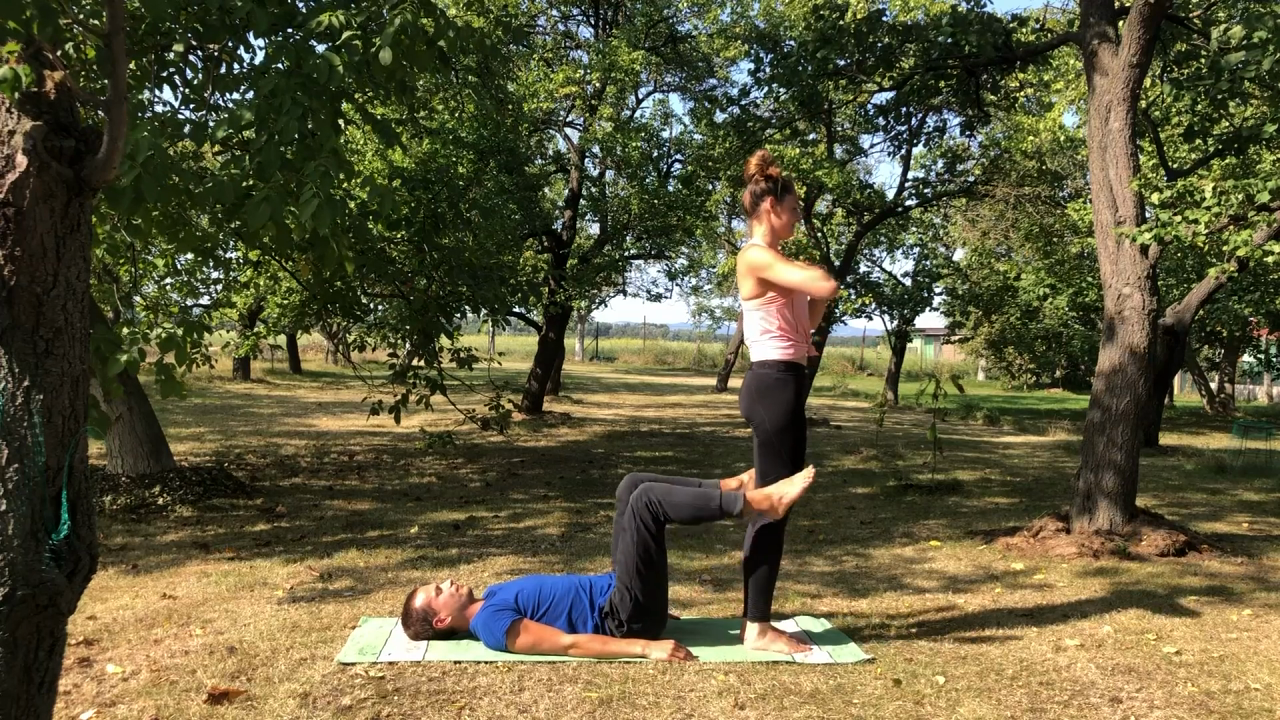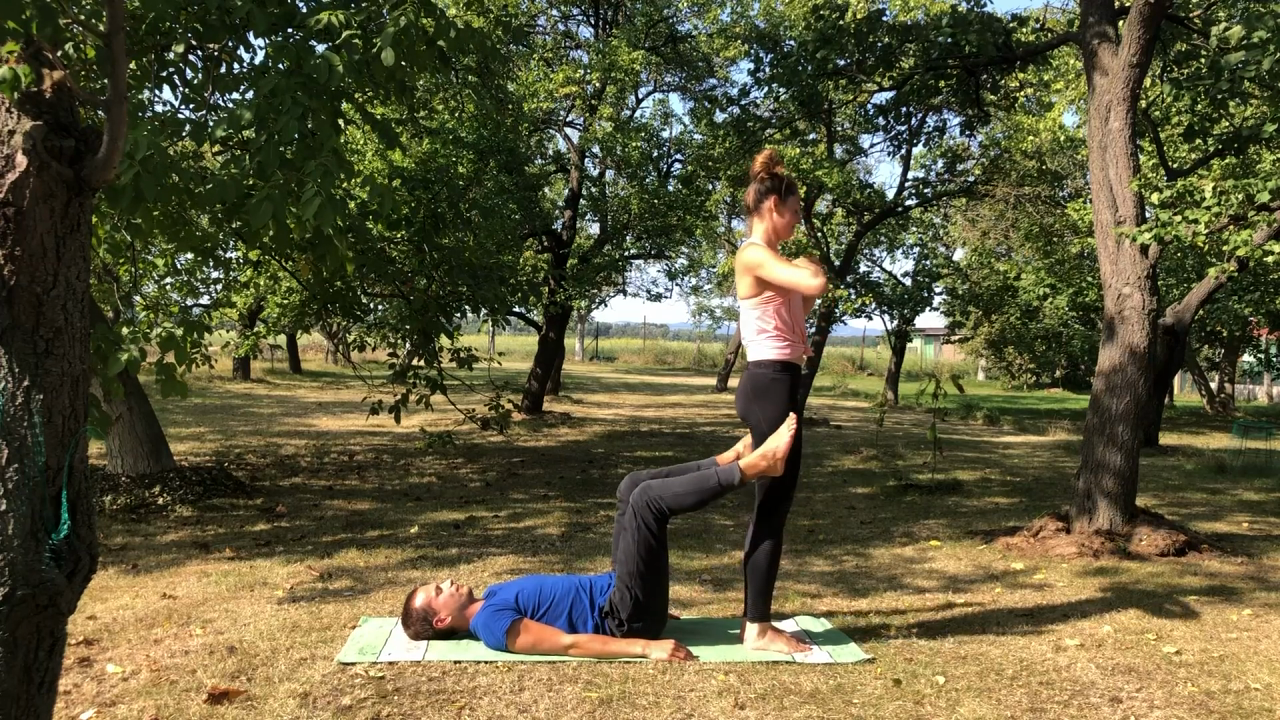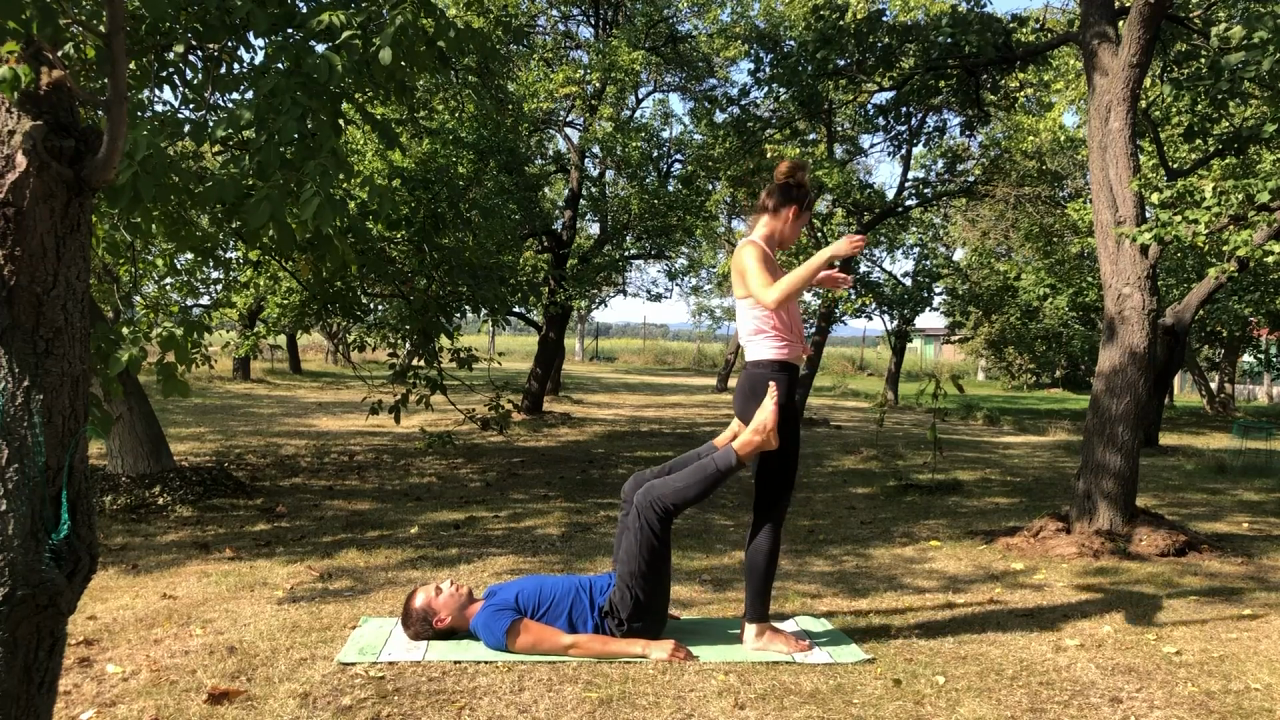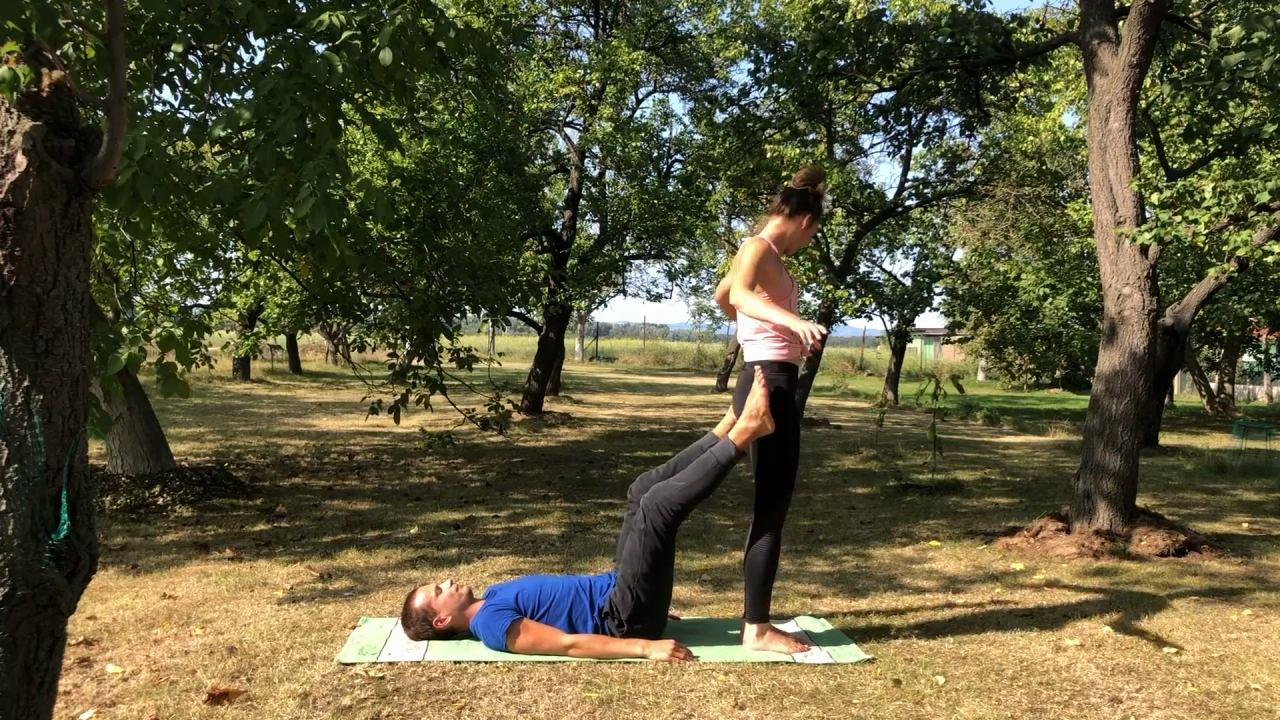
dt=0.2s
person 1, frame 1
left shoulder: (772, 259)
right shoulder: (756, 256)
left elbow: (807, 319)
right elbow: (827, 286)
left wrist: (811, 286)
right wrist: (811, 272)
left hip: (777, 384)
right hip: (775, 384)
left knee: (766, 507)
right knee: (774, 508)
left ankle: (755, 619)
right ankle: (759, 628)
person 1, frame 2
left shoulder: (768, 257)
right shoulder: (754, 254)
left elbow: (798, 309)
right elbow: (817, 284)
left wrist: (803, 274)
right wrist: (808, 267)
left hip: (774, 383)
right hip: (771, 384)
left knee: (769, 504)
right knee: (773, 505)
left ankle: (756, 618)
right ankle: (758, 628)
person 1, frame 3
left shoulder: (763, 253)
right shoulder: (749, 251)
right elbow: (770, 297)
left wrist: (815, 278)
right wrist: (825, 255)
left hip: (773, 382)
right hip: (769, 383)
left knee: (771, 505)
right knee: (771, 506)
left ankle: (756, 619)
right ankle: (757, 628)
person 1, frame 4
left shoulder: (767, 254)
right shoulder: (759, 248)
left elbow: (723, 295)
right elbow: (736, 294)
right wrist: (793, 319)
left hip: (774, 382)
right hip: (771, 382)
left knee: (772, 505)
right knee: (772, 506)
left ankle: (756, 619)
right ankle: (757, 628)
person 2, frame 1
left shoulder: (492, 598)
right shoulder: (491, 624)
right elbow: (569, 643)
right wrist: (648, 648)
left hip: (611, 591)
right hip: (626, 618)
left knee: (634, 486)
right knee: (646, 498)
left ankle: (739, 490)
right ankle: (756, 502)
person 2, frame 2
left shoulder: (493, 599)
right shoulder: (491, 624)
right elbow: (568, 643)
right wrist: (646, 647)
left hip: (611, 593)
right hip: (626, 618)
left knee: (633, 487)
right knee: (646, 498)
left ankle: (734, 460)
right ankle: (750, 468)
person 2, frame 3
left shoulder: (492, 600)
right shoulder: (491, 624)
right elbow: (569, 644)
right wrist: (646, 648)
left hip: (612, 592)
right hip: (626, 618)
left knee: (638, 488)
right knee: (650, 500)
left ankle: (731, 440)
right ankle: (742, 450)
person 2, frame 4
left shoulder: (492, 600)
right shoulder: (492, 624)
right elbow: (568, 643)
right wrist: (646, 647)
left hip: (613, 592)
right hip: (625, 617)
left knee: (646, 489)
right knee: (657, 503)
left ankle: (729, 429)
right ankle: (741, 437)
